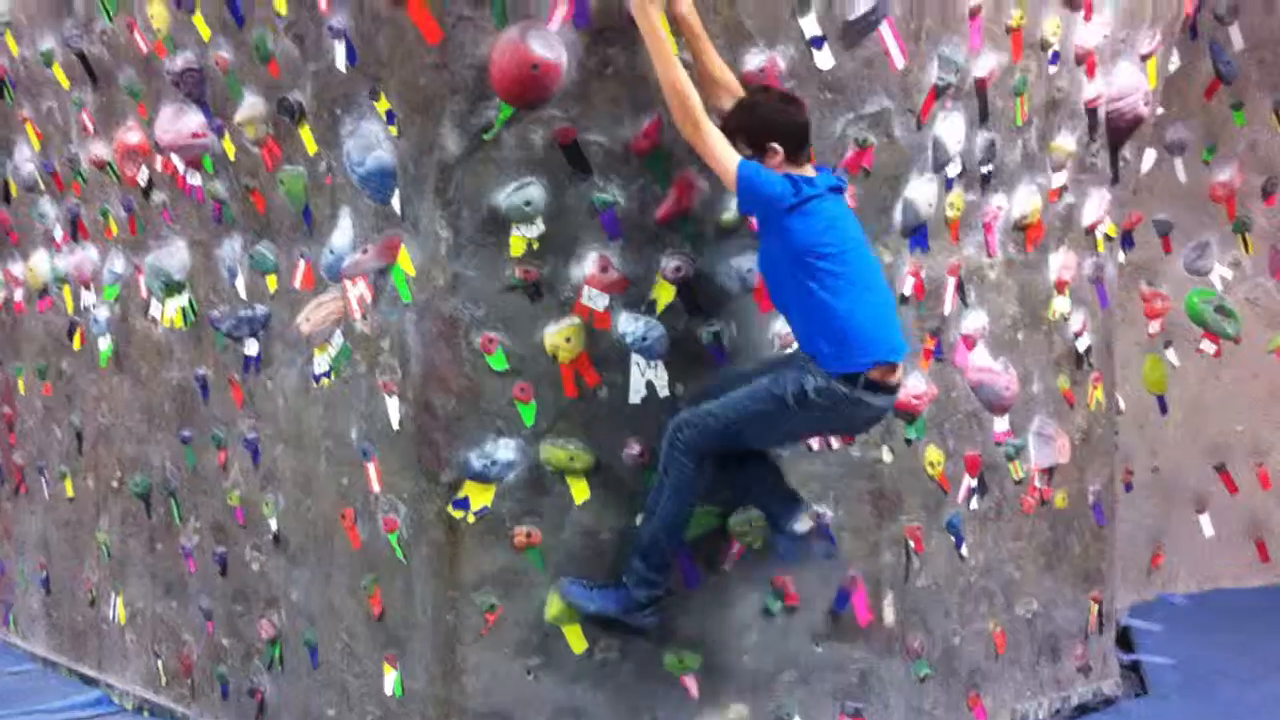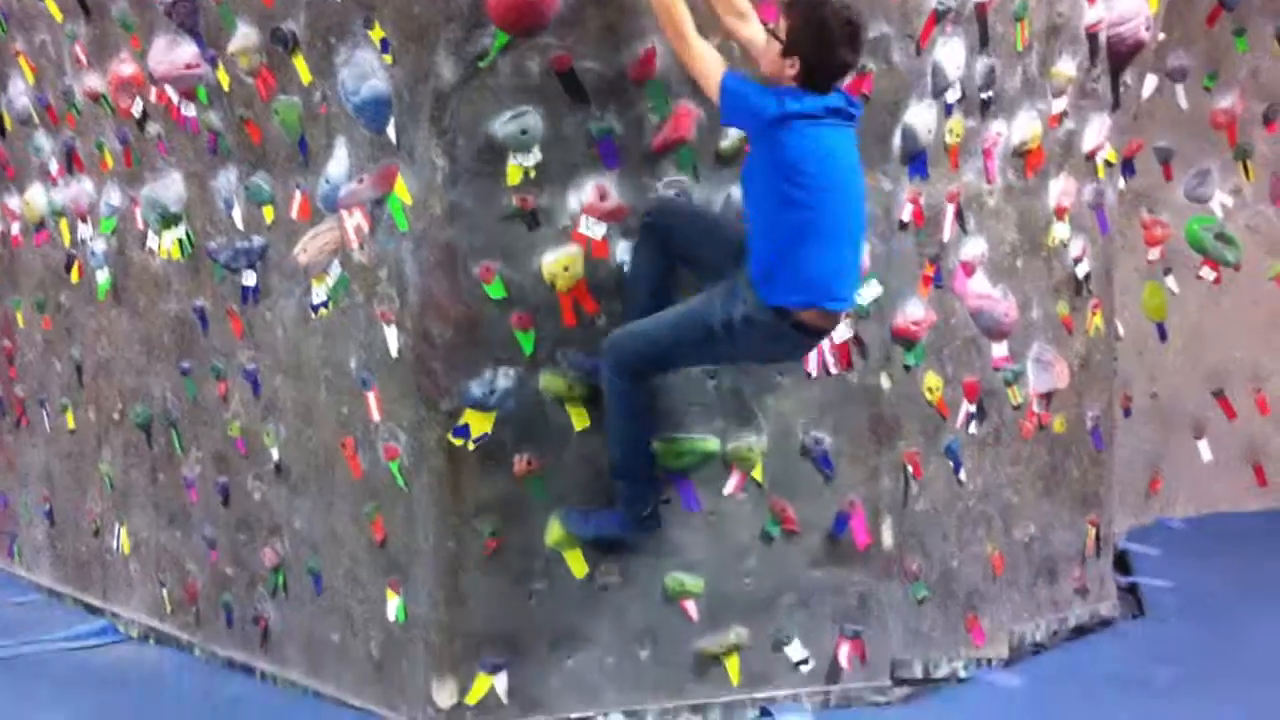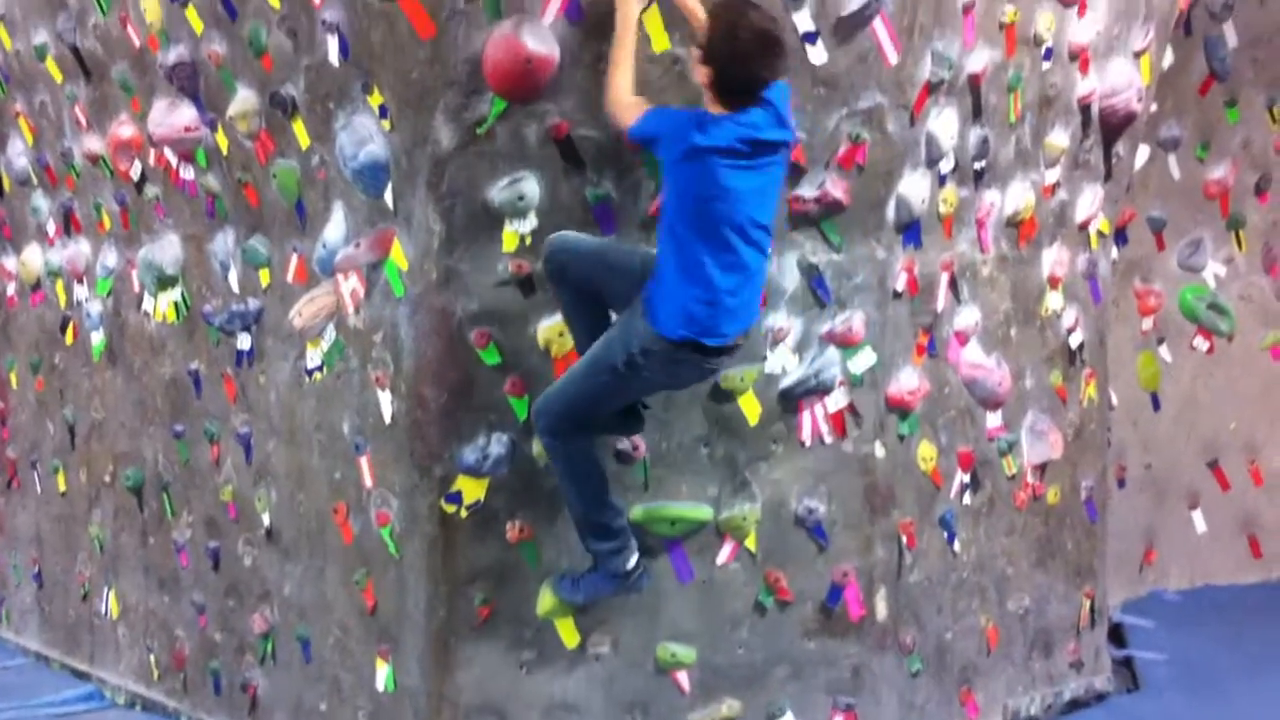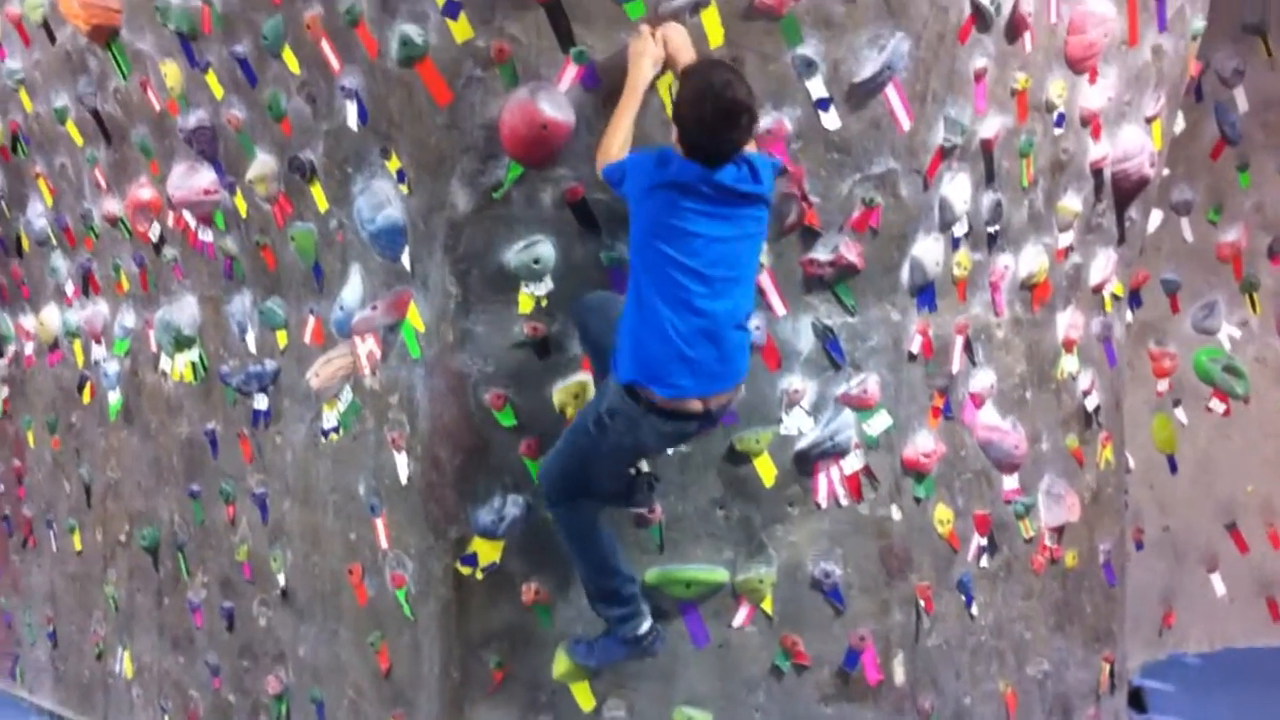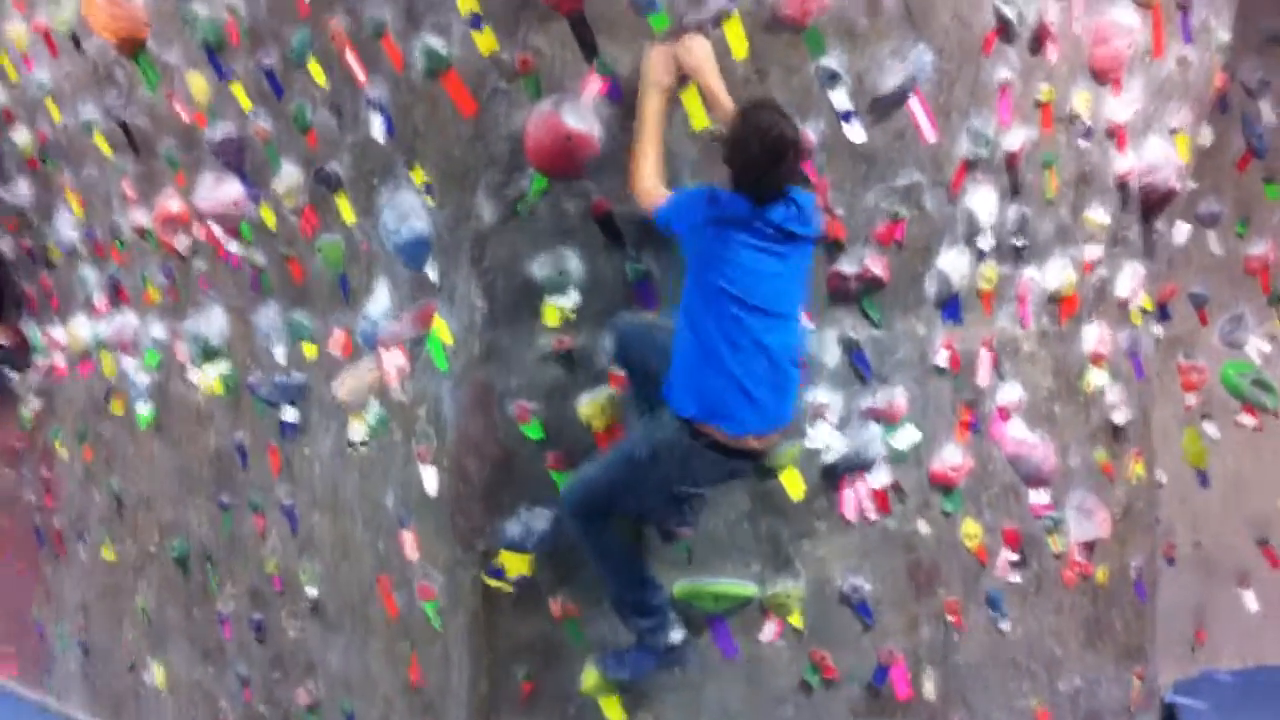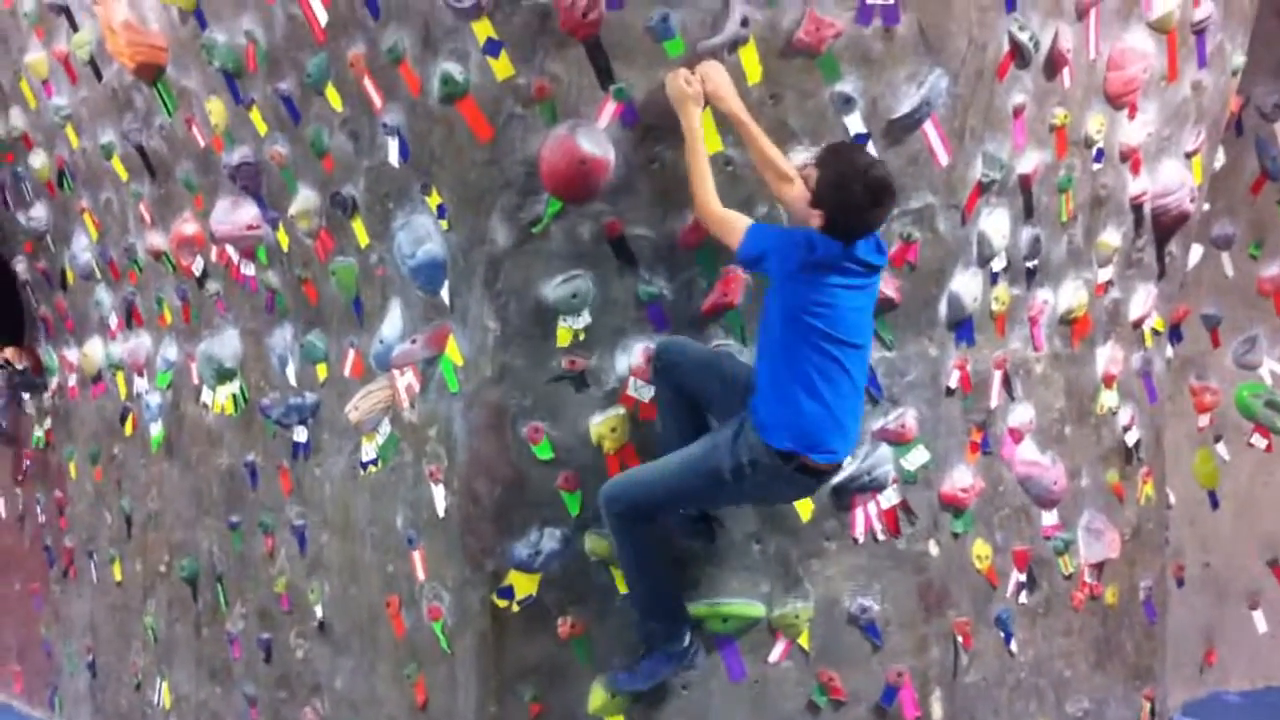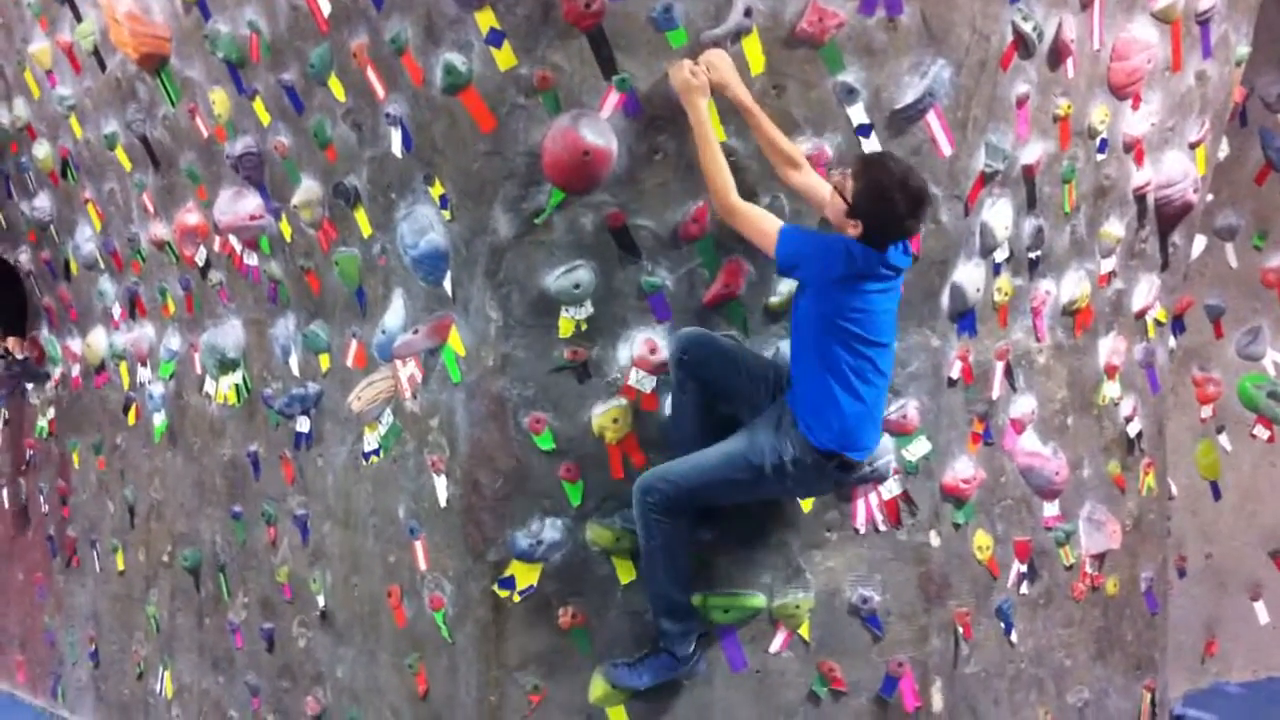
dt=0.4s
person 1, frame 1
left shoulder: (781, 197)
right shoulder: (813, 185)
left elbow: (695, 125)
right elbow: (730, 100)
left hip: (850, 385)
right hip: (858, 377)
left knee: (689, 436)
right knee: (712, 405)
left ankle: (638, 594)
right ankle: (790, 514)
person 1, frame 2
left shoulder: (776, 113)
right shoulder: (825, 103)
left hip: (781, 314)
right hip: (784, 276)
left knee: (622, 359)
right knee: (661, 220)
left ankle: (634, 509)
right ankle: (632, 368)
person 1, frame 3
left shoulder: (691, 136)
right shoulder: (775, 114)
left elbow: (619, 100)
right elbow: (734, 57)
left hip: (677, 336)
right hip: (711, 309)
left knee: (554, 419)
right knee: (563, 253)
left ankle: (617, 561)
right ankle: (613, 398)
person 1, frame 4
left shoulder: (656, 177)
right shoulder: (758, 180)
left elbow: (608, 156)
right elbow: (734, 136)
left wrist: (641, 73)
right wrist: (687, 60)
left hip: (652, 401)
right hip: (720, 396)
left knee: (560, 488)
right knee: (592, 309)
left ankle: (631, 626)
right ankle: (625, 476)
person 1, frame 5
left shoulder: (709, 213)
right shoulder: (801, 214)
left elbow: (645, 186)
right elbow: (770, 158)
left wrist: (655, 92)
right wrist: (709, 81)
left hip: (707, 437)
right hip: (769, 430)
left knee: (583, 505)
right knee: (633, 333)
left ankle: (658, 632)
right ankle: (669, 493)
person 1, frame 6
left shoulder: (800, 253)
right shoulder: (865, 242)
left elbow: (709, 211)
right elbow: (783, 180)
left wrist: (691, 115)
right wrist: (731, 106)
left hip: (782, 455)
right hip: (805, 431)
left knee: (619, 502)
right knee: (671, 357)
left ankle: (670, 641)
right ankle: (691, 495)
person 1, frame 7
left shoulder: (840, 259)
right shoulder: (885, 240)
left elbow: (729, 206)
right elbow: (794, 167)
left wrist: (697, 105)
right wrist: (737, 94)
left hip: (817, 447)
right hip: (808, 406)
left knee: (654, 493)
right knee: (690, 348)
left ankle: (677, 646)
right ankle: (702, 488)
